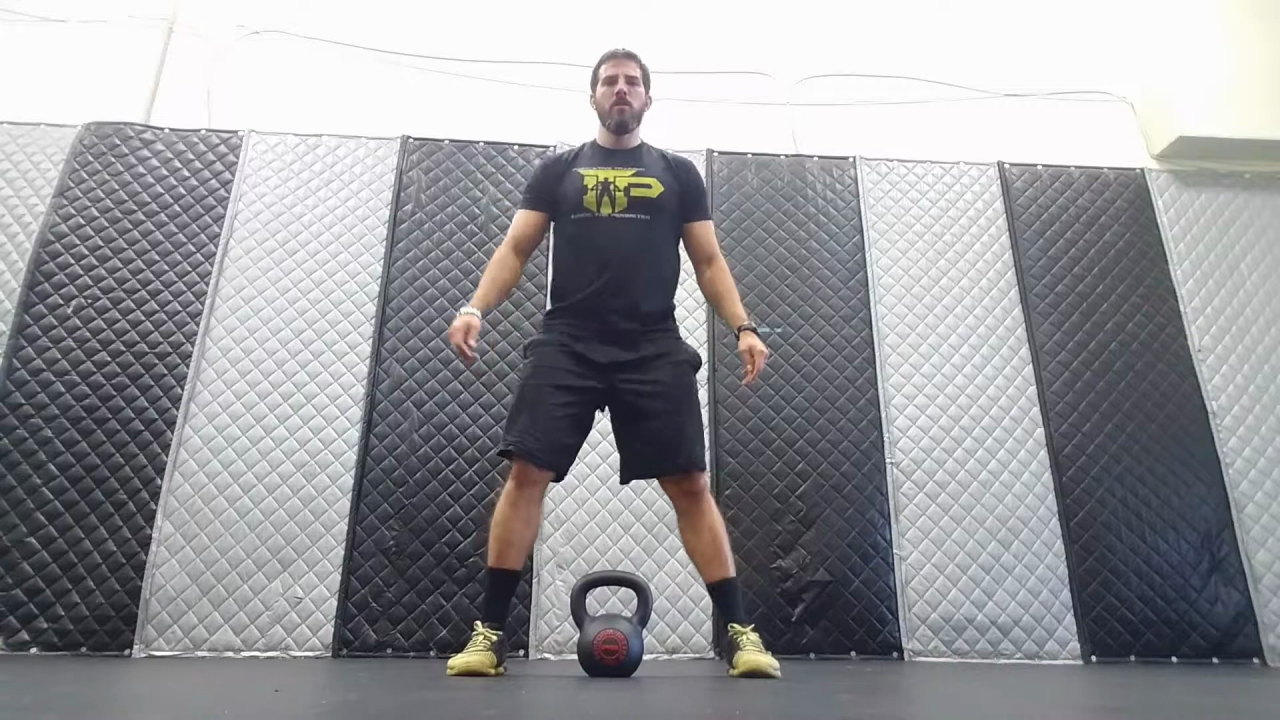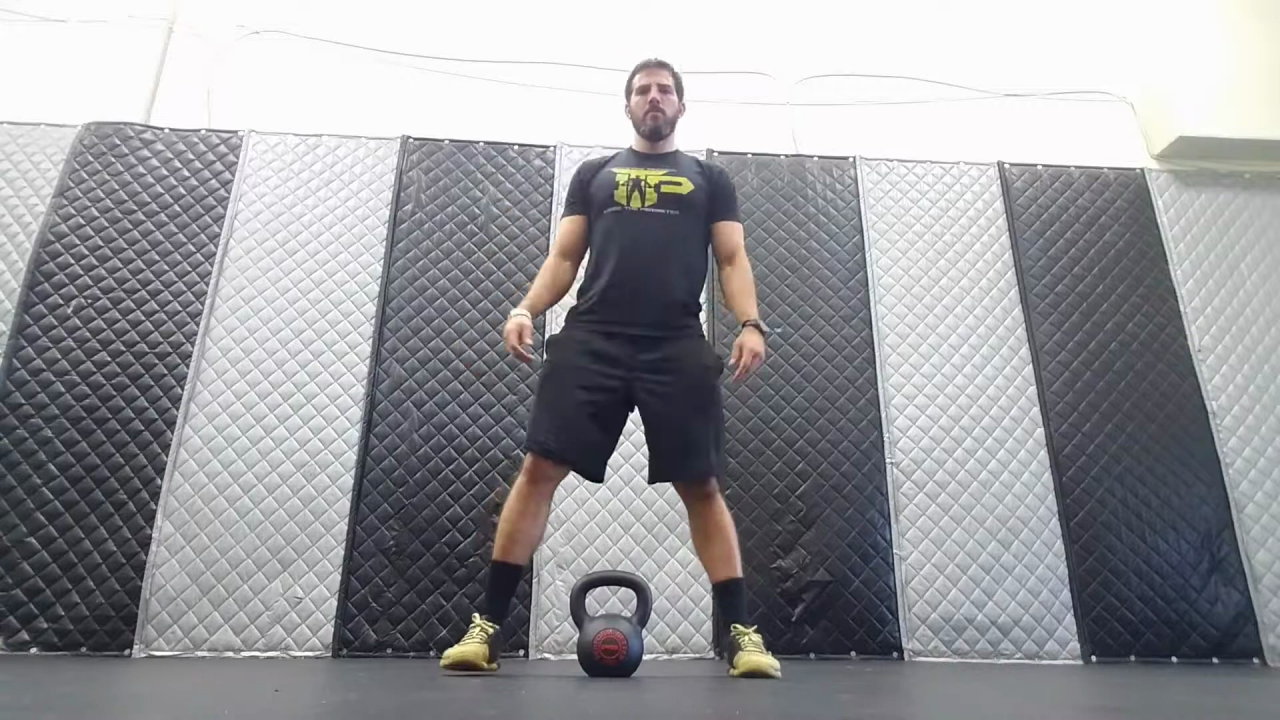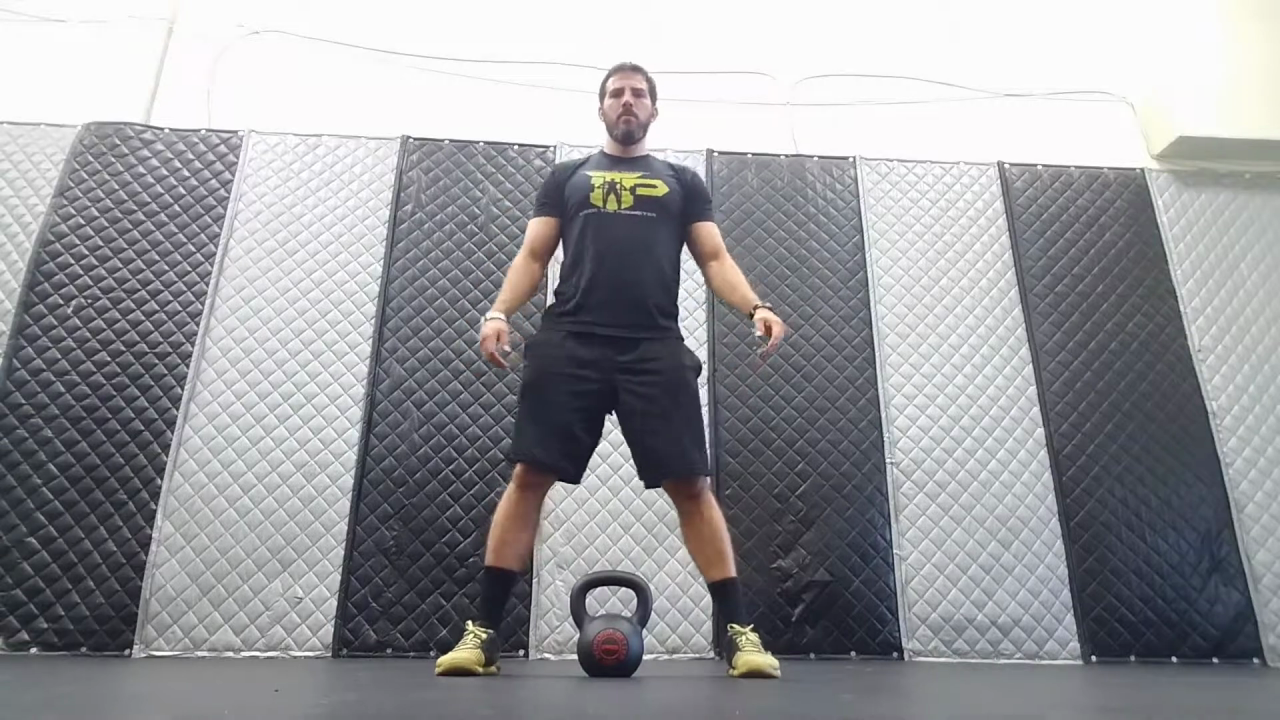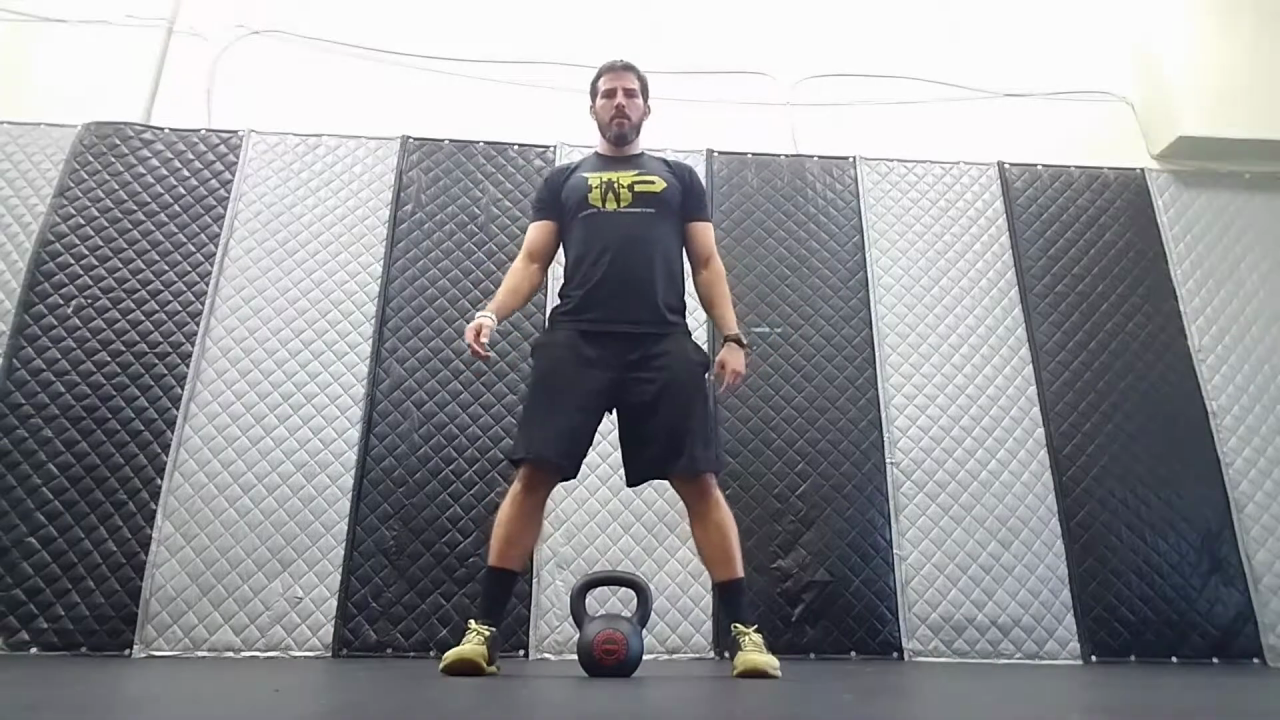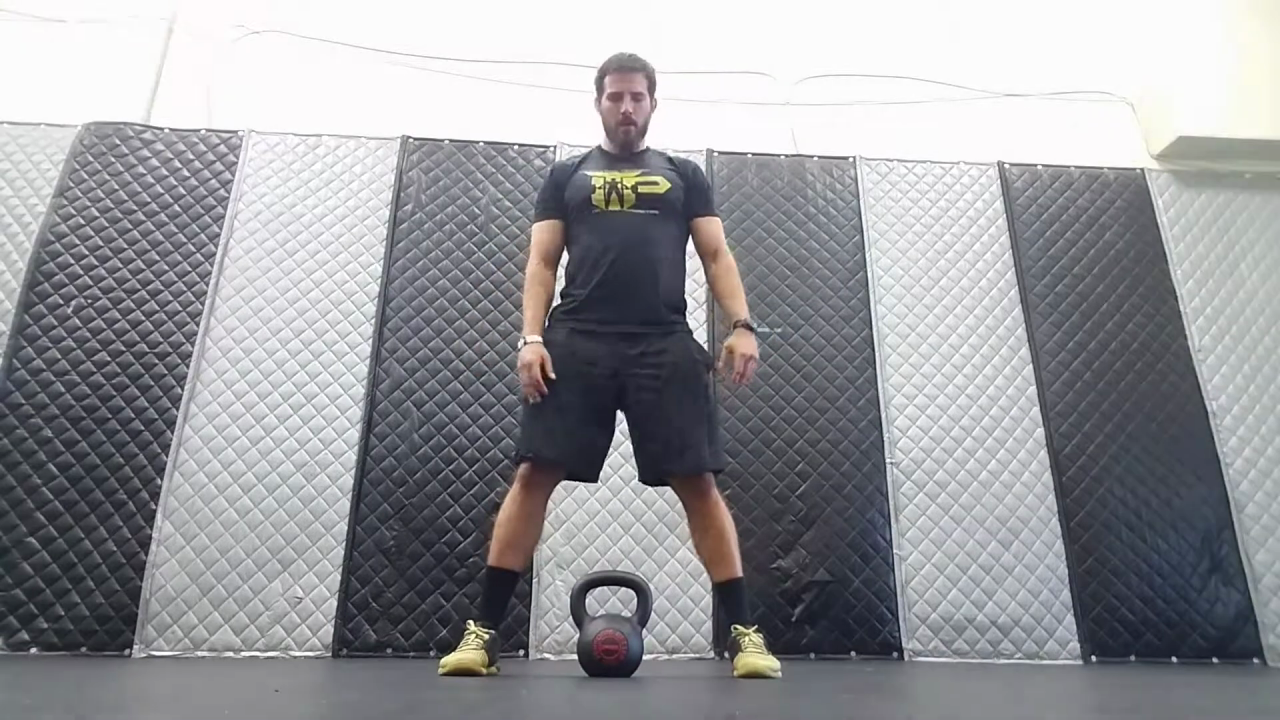
dt=0.3s
person 1, frame 1
left shoulder: (677, 173)
right shoulder: (557, 169)
left elbow: (708, 260)
right elbow: (515, 249)
left wrist: (744, 327)
right wrist: (474, 307)
left hip: (654, 349)
right hip: (566, 347)
left knee: (690, 484)
right knee: (525, 474)
left ankle: (738, 630)
right ankle: (490, 632)
person 1, frame 2
left shoulder: (709, 178)
right shoulder: (594, 173)
left elbow: (734, 261)
right elbow: (564, 257)
left wrist: (750, 324)
right wrist: (524, 309)
left hip: (677, 348)
right hip: (591, 342)
left knee: (701, 486)
right knee: (540, 469)
left ankle: (740, 632)
right ankle: (487, 626)
person 1, frame 3
left shoulder: (681, 181)
right shoulder: (566, 176)
left elbow: (714, 258)
right elbow: (533, 255)
left wrist: (756, 307)
right wrist: (498, 312)
left hip: (655, 348)
right hip: (568, 344)
left knee: (690, 486)
right knee: (529, 477)
left ankle: (738, 630)
right ankle: (482, 631)
person 1, frame 4
left shoulder: (678, 177)
right shoulder: (563, 179)
left elbow: (707, 263)
right elbow: (532, 259)
left wrist: (732, 337)
right wrist: (491, 312)
left hip: (663, 345)
right hip: (575, 344)
left knee: (699, 482)
right knee: (534, 474)
left ankle: (743, 630)
right ankle: (483, 628)
person 1, frame 5
left shoulder: (684, 174)
right shoulder: (566, 174)
left elbow: (717, 255)
right elbow: (542, 262)
left wrist: (741, 325)
right wrist: (531, 336)
left hip: (664, 346)
right hip: (577, 343)
left knee: (698, 483)
right knee: (535, 475)
left ankle: (743, 631)
right ankle: (483, 631)
